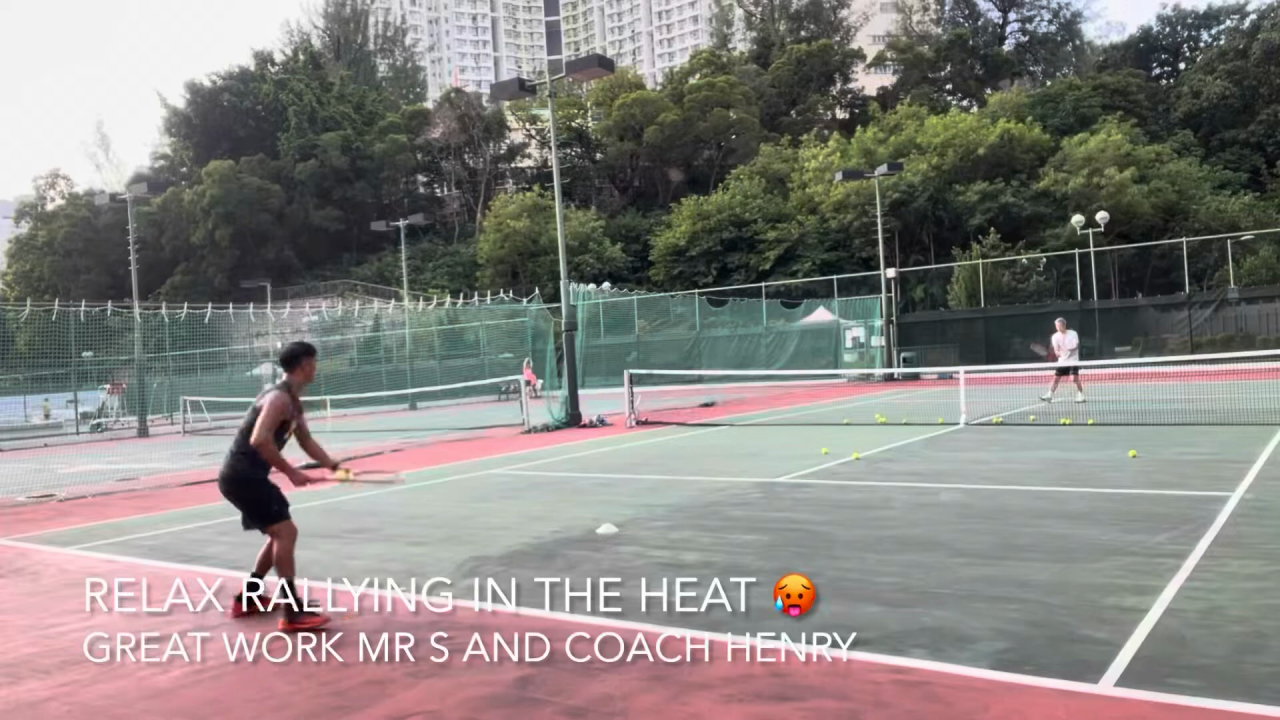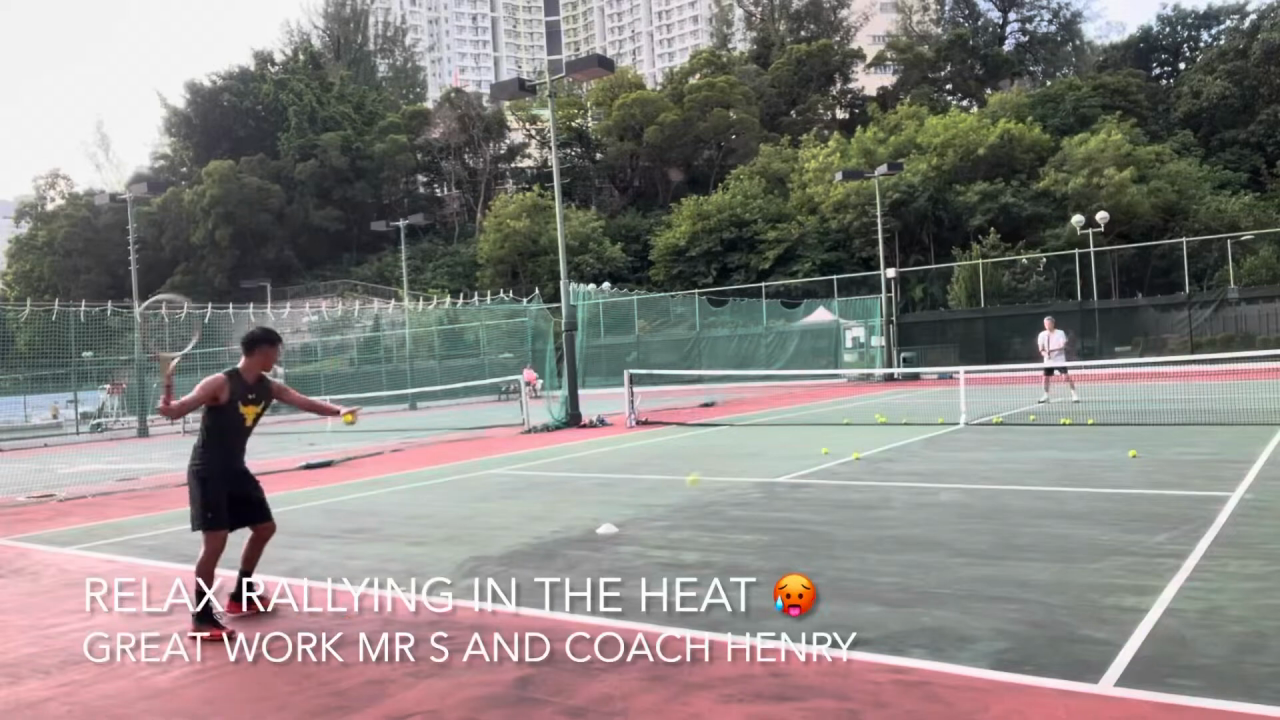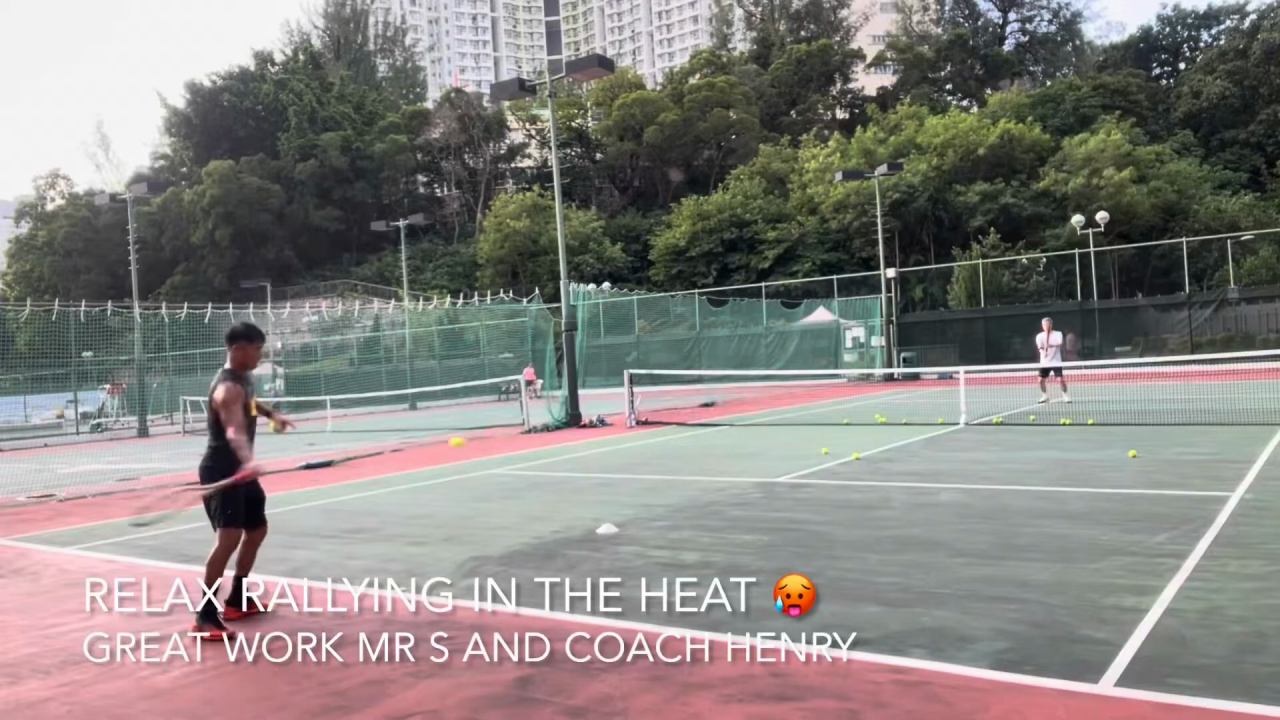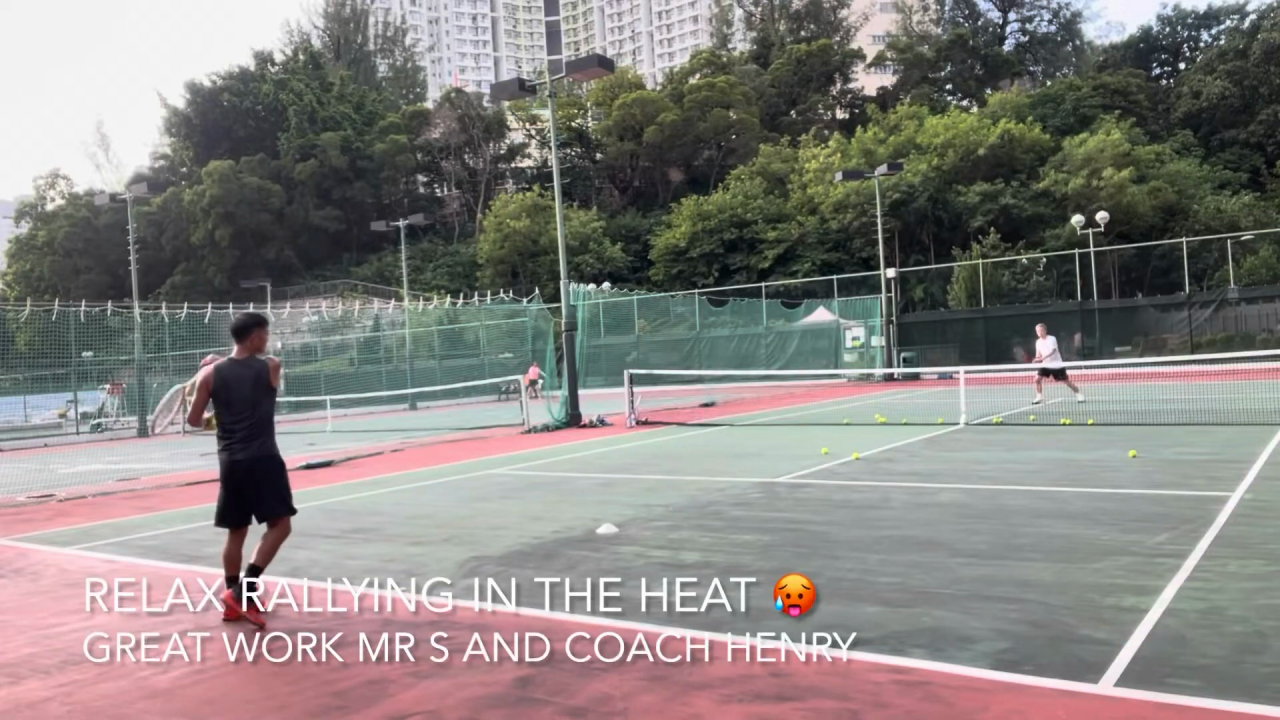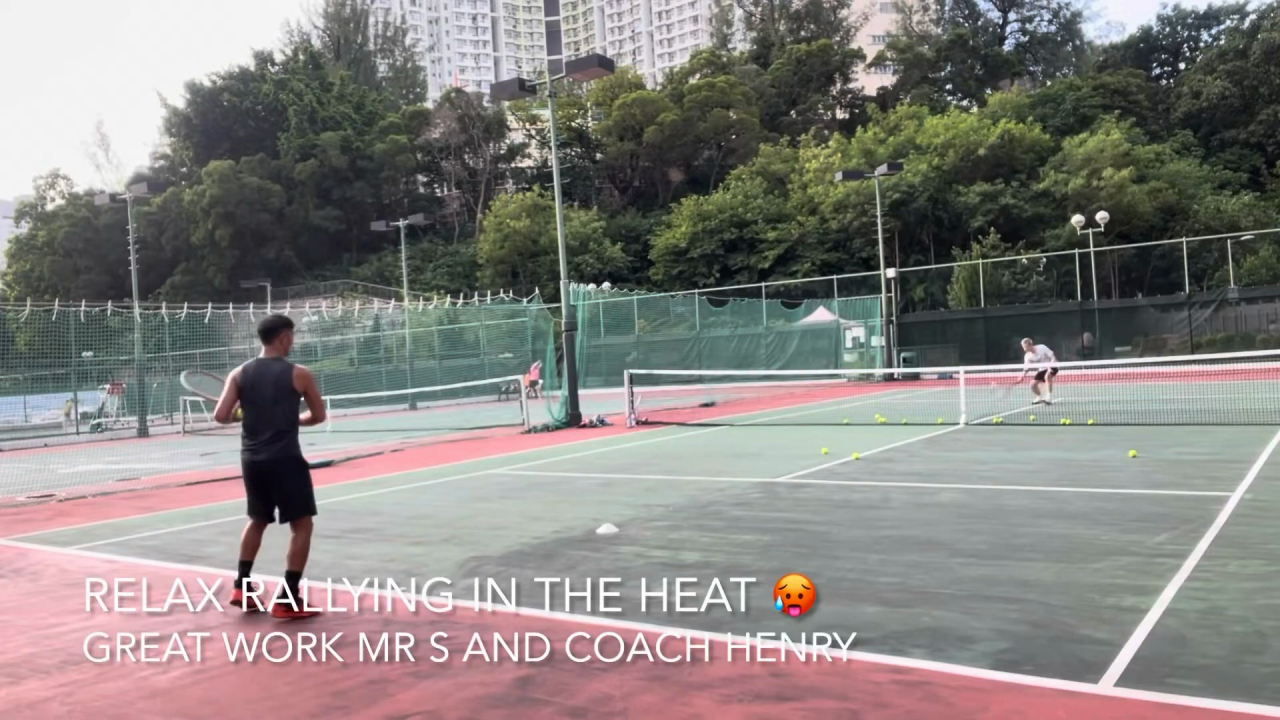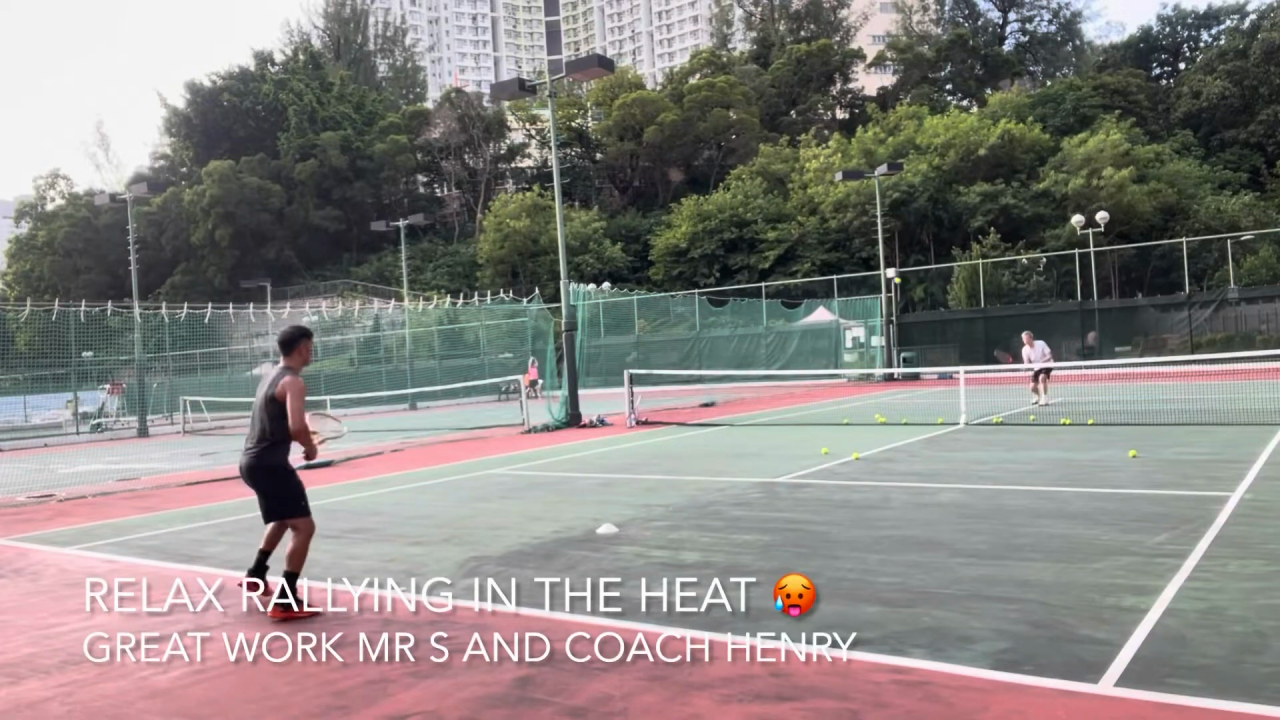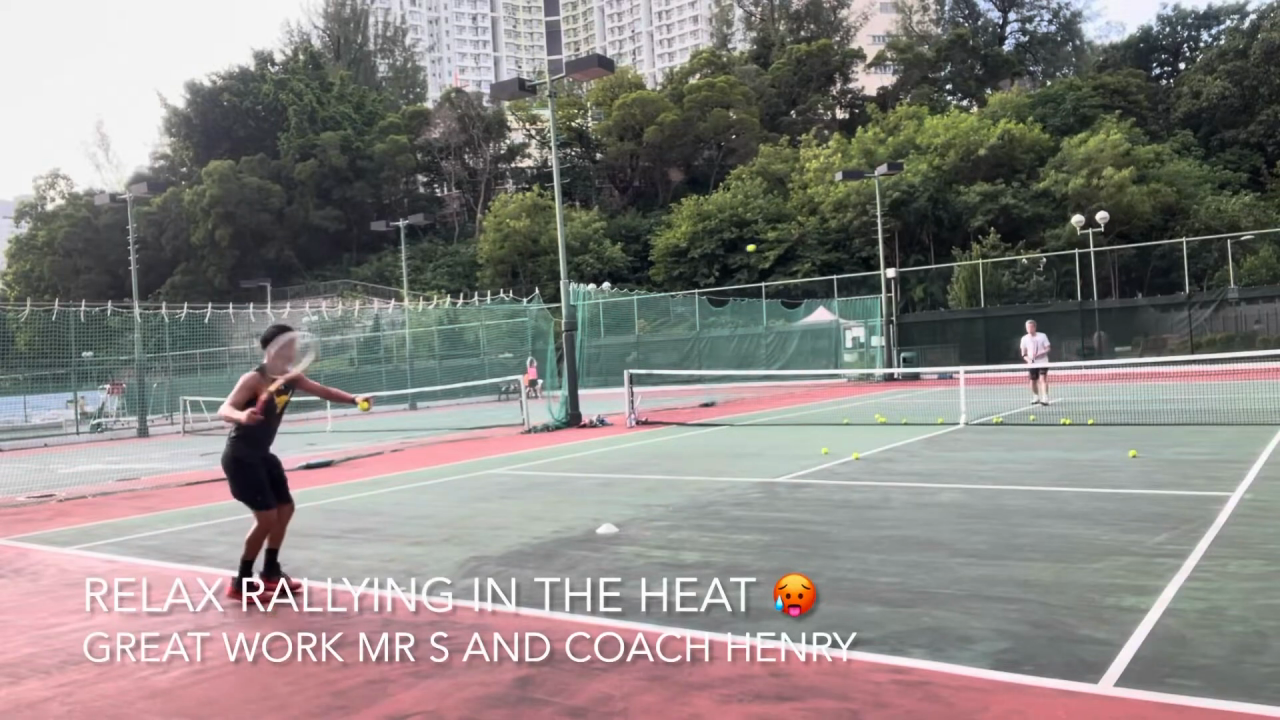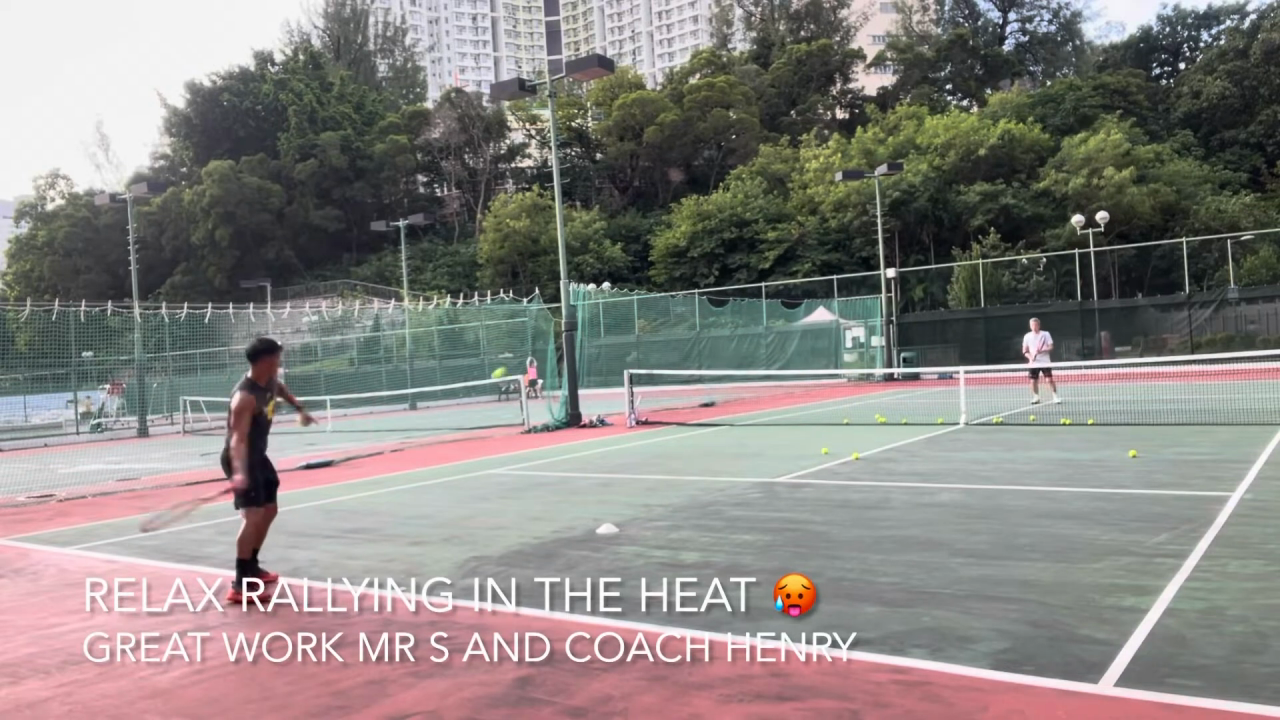
dt=0.4s
person 1, frame 1
left shoulder: (292, 401)
right shoulder: (281, 399)
left elbow: (307, 441)
right elbow: (258, 441)
left wrist: (335, 466)
right wrist: (291, 472)
left hip: (251, 476)
right hip: (242, 477)
left knee: (280, 534)
right knee: (286, 532)
left ankle: (248, 598)
right ankle: (293, 612)
person 1, frame 2
left shoulder: (270, 387)
right shoulder: (220, 383)
left elbow: (308, 403)
right elbow: (182, 407)
left wrist: (339, 412)
right wrist: (167, 407)
left hip: (236, 470)
right hip: (208, 470)
left knee: (264, 529)
right knee: (215, 543)
left ankle: (238, 598)
right ankle: (202, 617)
person 1, frame 3
left shoulder: (241, 378)
right shoulder: (229, 388)
left elbow: (251, 404)
right elbow: (234, 431)
left wrist: (273, 415)
right wrist: (247, 461)
left hip: (237, 470)
right hip: (222, 470)
left knee: (257, 531)
right knee: (229, 536)
left ankle: (237, 601)
right ankle: (207, 616)
person 1, frame 4
left shoulder: (210, 374)
right shoulder: (271, 367)
left elbow: (193, 419)
left hip: (230, 463)
right hip: (263, 460)
left knee: (236, 532)
right knee: (280, 526)
left ankle: (235, 600)
right ankle: (243, 588)
person 1, frame 5
left shoulder: (240, 373)
right shoulder: (299, 374)
left elbow: (221, 415)
right elbow: (319, 415)
left hip: (252, 460)
right hip: (285, 459)
left knee: (257, 520)
right knee: (302, 526)
left ankle: (242, 585)
right ankle: (287, 600)
person 1, frame 6
left shoulder: (274, 377)
right shoulder: (293, 382)
right elbow: (296, 425)
left wrist: (303, 438)
right wrist: (310, 445)
left hip: (256, 462)
right hip: (267, 464)
left knee: (283, 520)
right knee: (303, 527)
left ankle: (257, 575)
right ankle: (284, 602)
person 1, frame 7
left shoulder: (290, 378)
right shoulder: (254, 380)
left elbow: (323, 390)
right elbow: (226, 409)
left wrist: (355, 400)
right wrist: (241, 416)
left hip: (261, 456)
right hip: (241, 457)
left knee: (284, 509)
right knee: (266, 518)
left ankle: (271, 573)
right ankle: (242, 583)
person 1, frame 8
left shoulder: (269, 379)
right shoulder: (246, 399)
left elbow: (281, 390)
right elbow: (238, 440)
left wrist: (301, 409)
right wrist: (239, 473)
left hip: (258, 457)
right hip: (245, 461)
left knee: (268, 510)
right knee: (253, 514)
left ankle: (250, 565)
right ankle: (241, 583)
